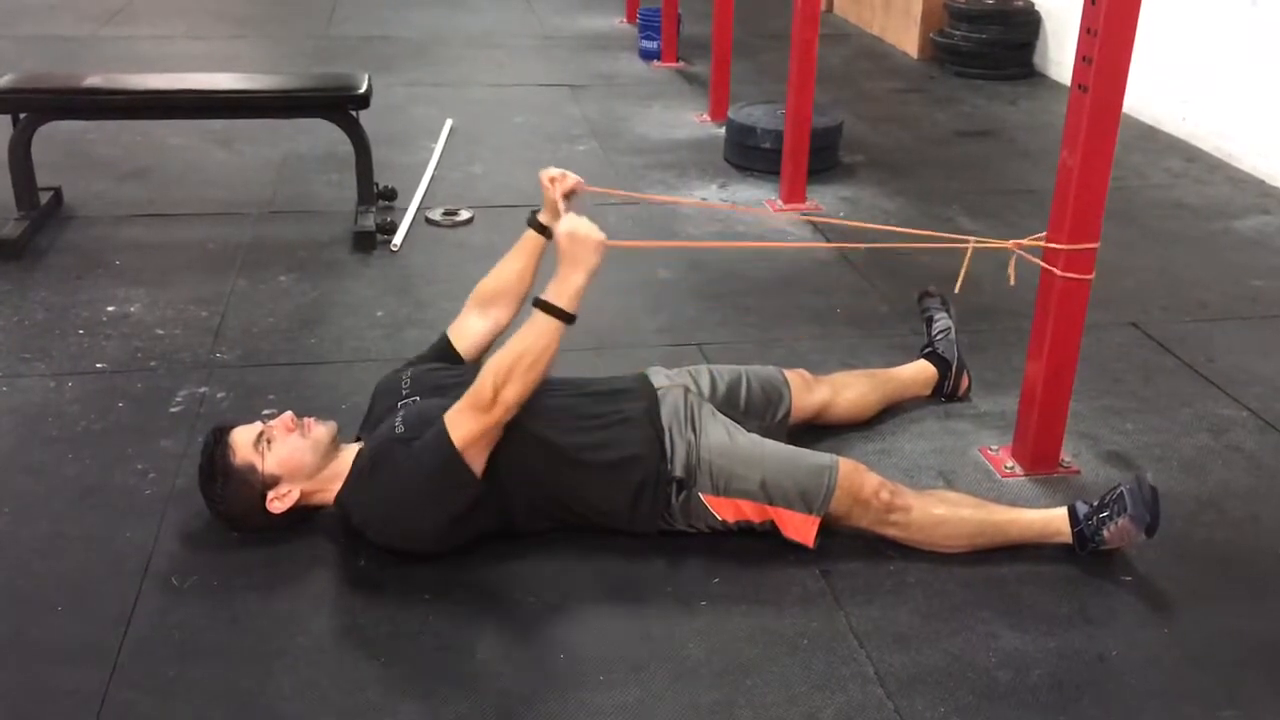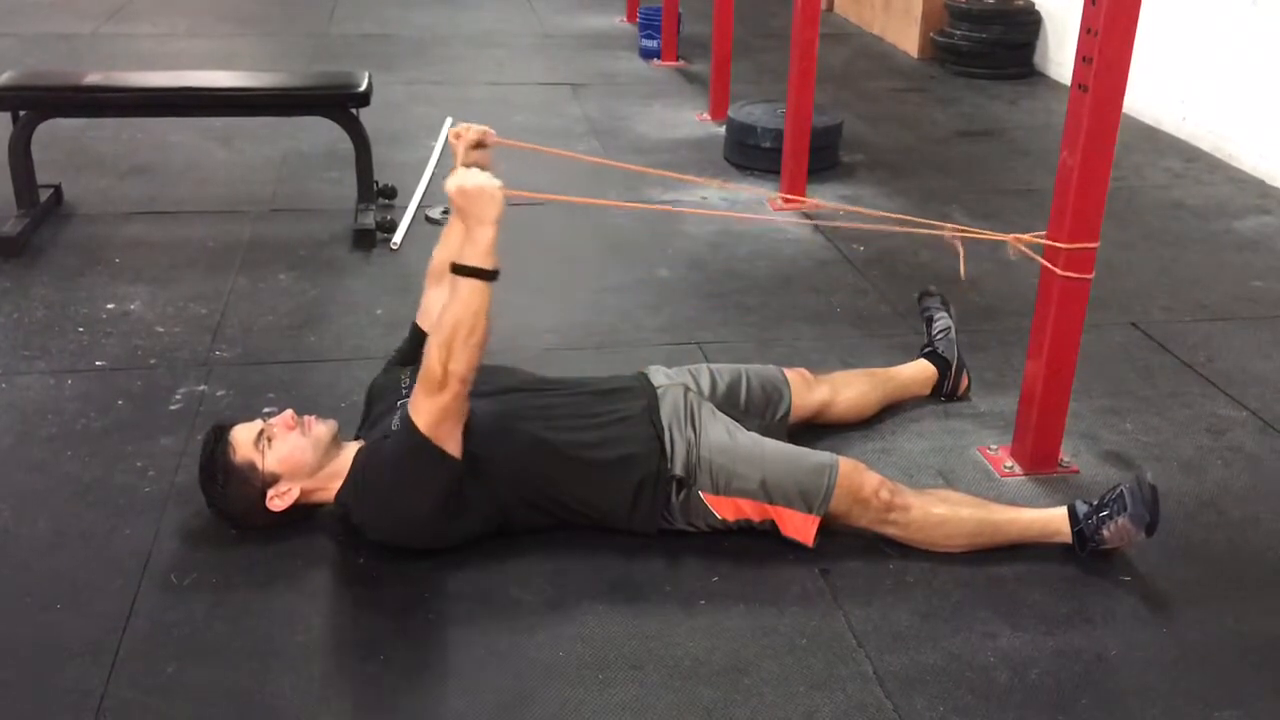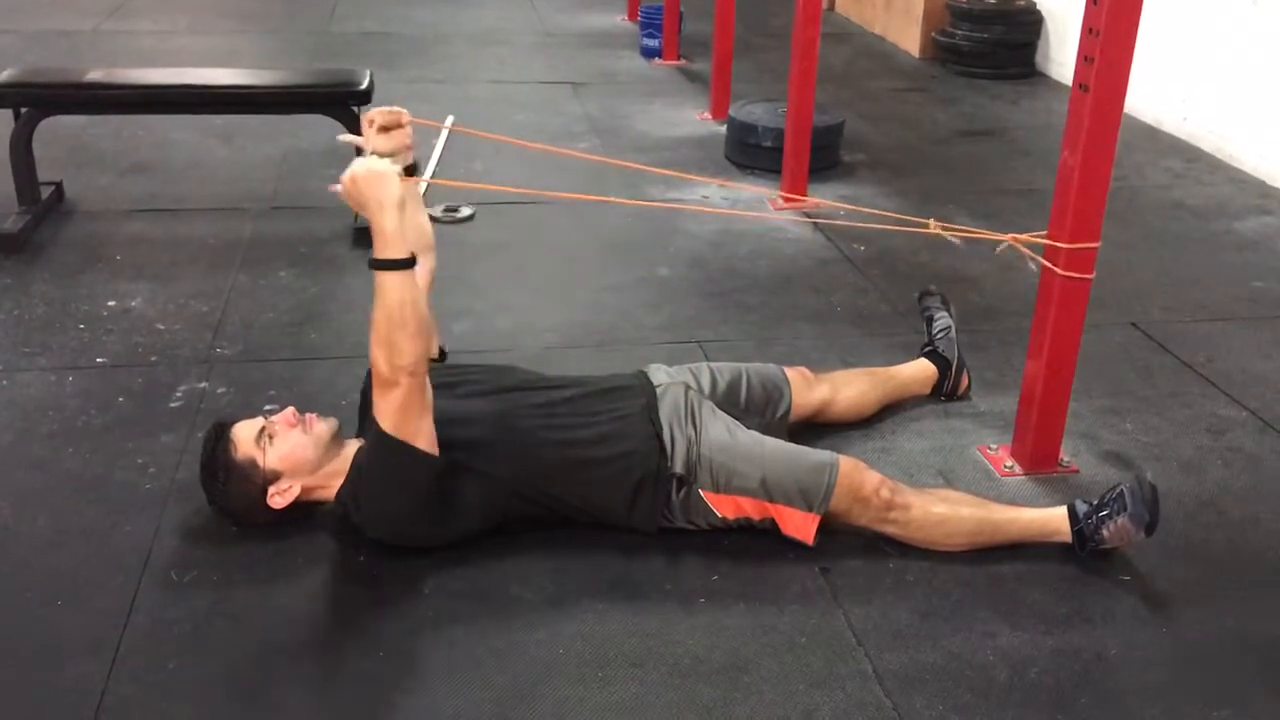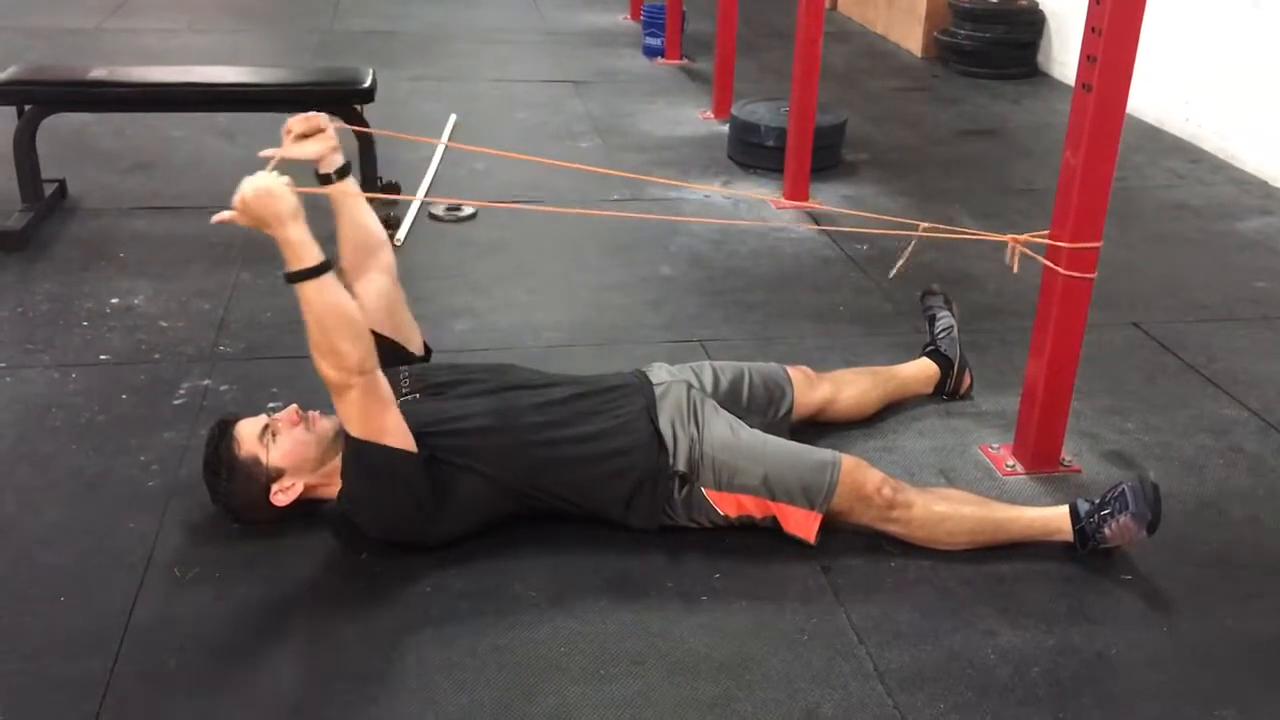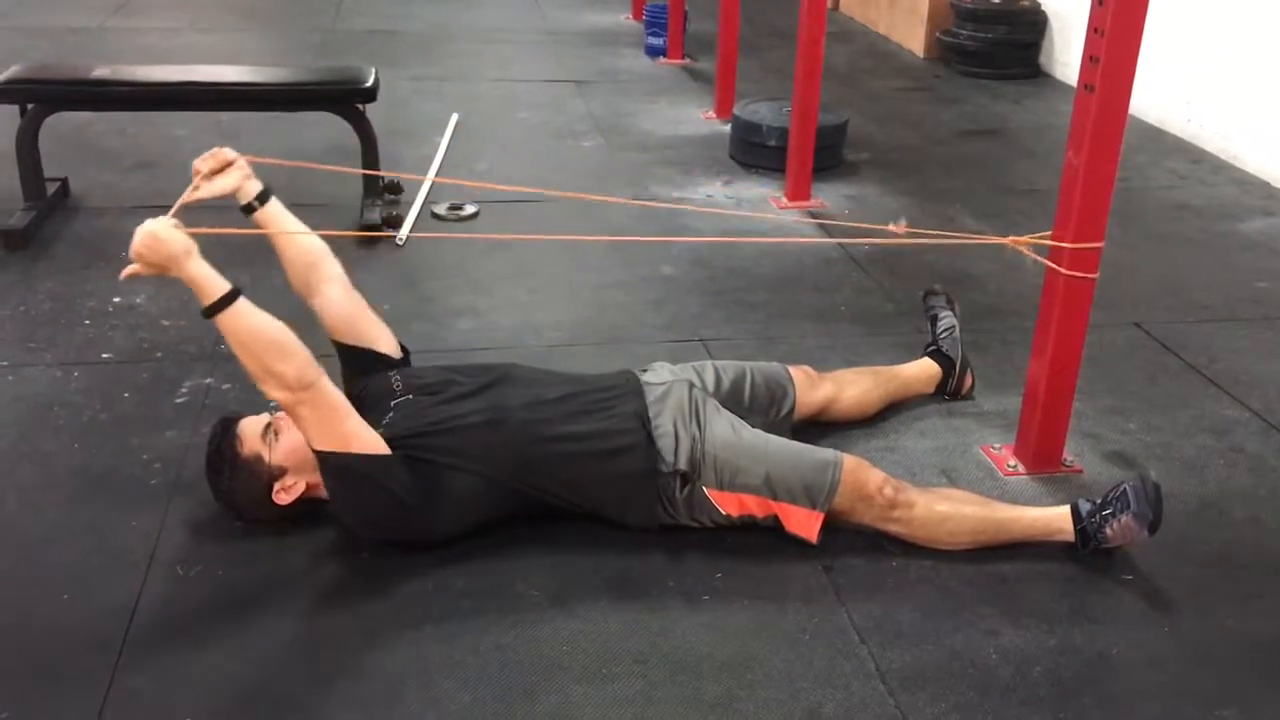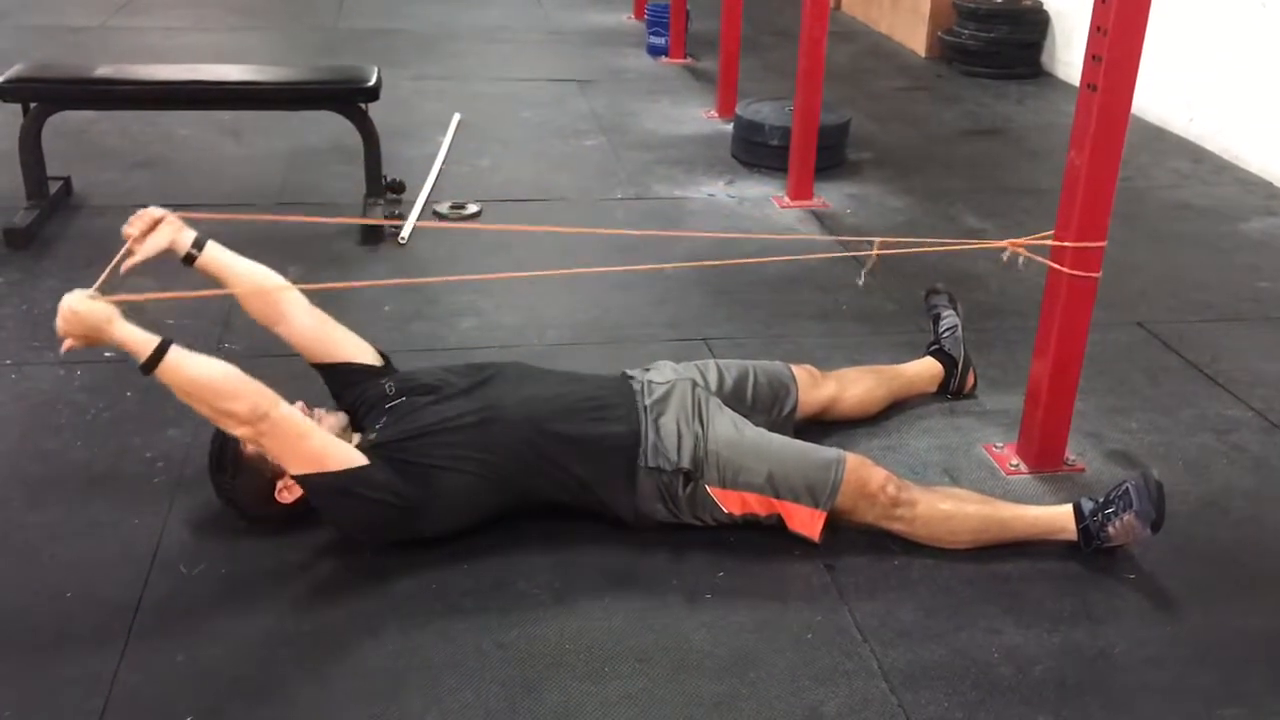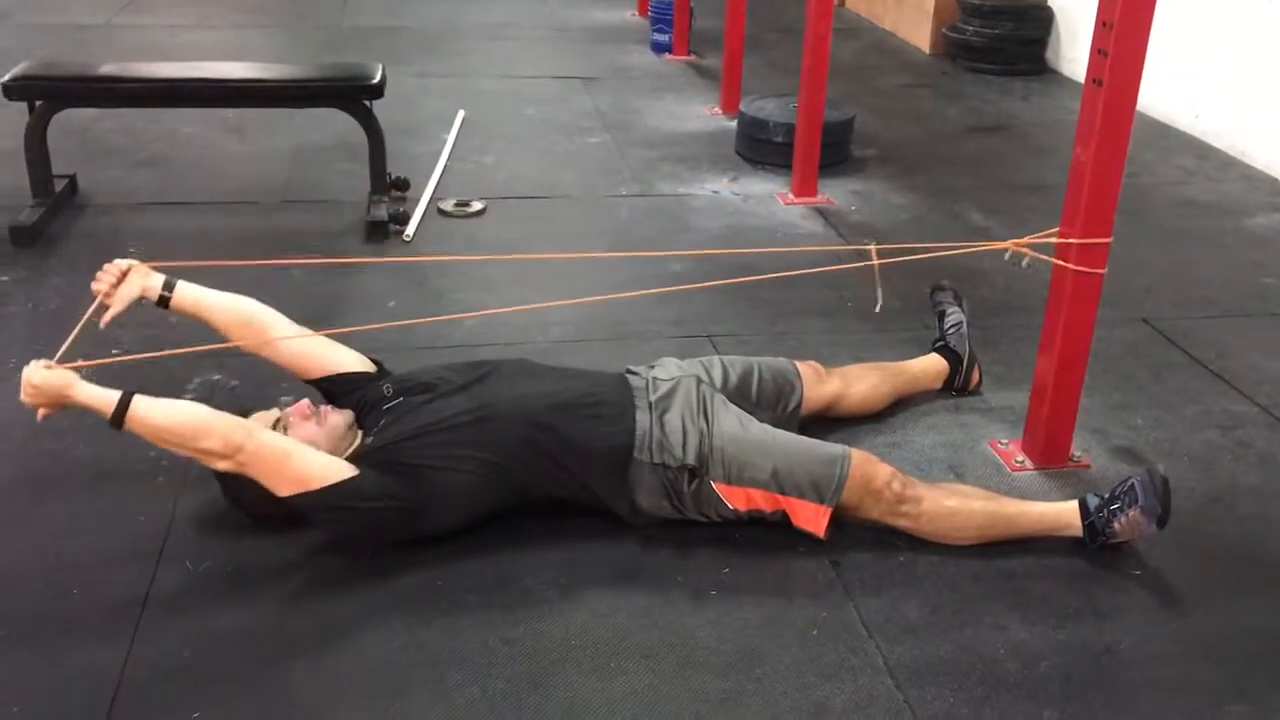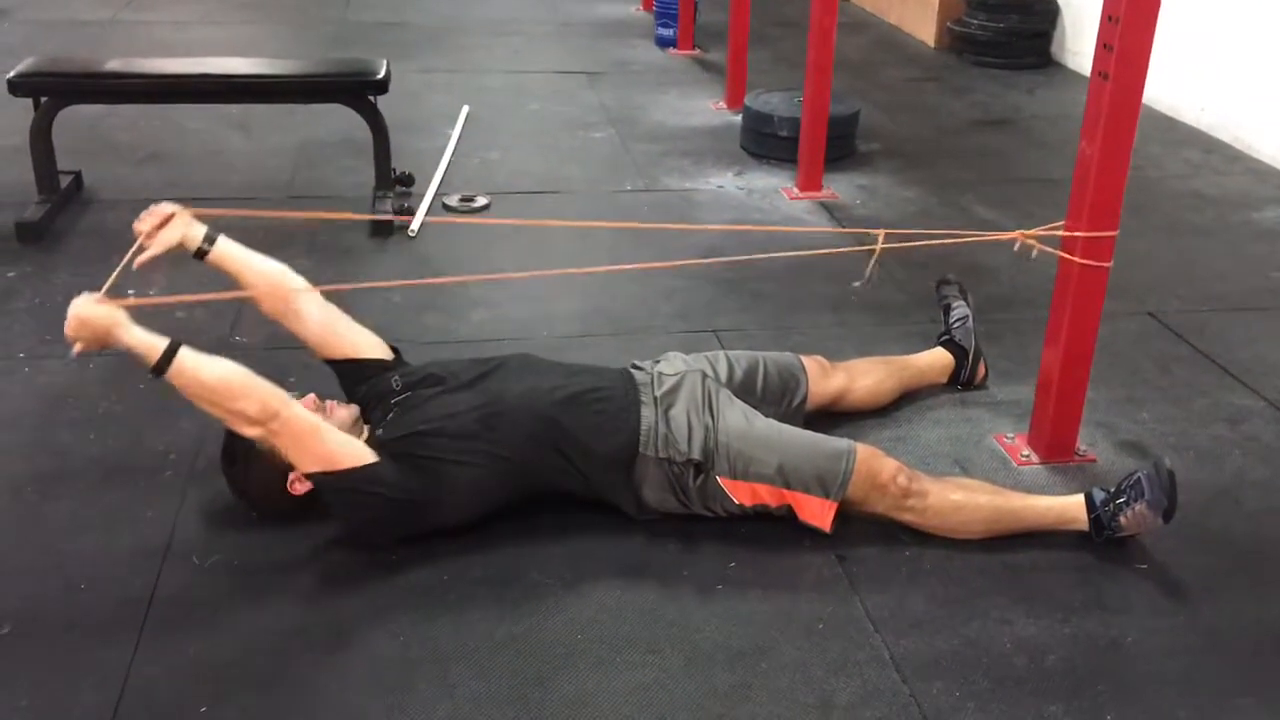
dt=0.3s
person 1, frame 1
left shoulder: (393, 400)
right shoulder: (391, 503)
left elbow: (485, 315)
right elbow: (494, 410)
left wrist: (544, 224)
right wrist: (571, 280)
left hip: (647, 398)
right hip: (667, 472)
left knee: (808, 388)
right knee: (875, 500)
left ankle: (934, 371)
right ankle: (1074, 526)
person 1, frame 2
left shoulder: (383, 402)
right shoulder: (389, 501)
left elbow: (443, 296)
right elbow: (450, 391)
left wrist: (466, 193)
right wrist: (481, 232)
left hip: (646, 396)
right hip: (668, 470)
left knee: (807, 388)
right knee: (875, 499)
left ankle: (934, 370)
right ankle: (1071, 526)
person 1, frame 3
left shoulder: (378, 422)
right shoulder: (388, 505)
left elbow: (415, 276)
right elbow: (399, 370)
left wrist: (395, 169)
right wrist: (384, 216)
left hip: (649, 395)
right hip: (664, 469)
left knee: (809, 386)
right knee: (876, 500)
left ankle: (935, 370)
right ankle: (1074, 524)
person 1, frame 4
left shoulder: (384, 412)
right shoulder: (386, 503)
left elbow: (375, 280)
right elbow: (354, 375)
left wrist: (333, 169)
right wrist: (291, 235)
left hip: (649, 394)
right hip: (665, 468)
left knee: (809, 387)
right knee: (876, 497)
left ankle: (935, 370)
right ankle: (1074, 524)
person 1, frame 5
left shoulder: (385, 400)
right shoulder: (382, 506)
left elbow: (329, 290)
right elbow: (300, 379)
left wrist: (252, 194)
right wrist: (193, 270)
left hip: (648, 393)
right hip: (662, 464)
left knee: (815, 387)
right knee: (878, 496)
left ankle: (938, 369)
right ankle: (1076, 524)
person 1, frame 6
left shoulder: (376, 407)
right shoulder: (375, 500)
left elbow: (292, 312)
right elbow: (259, 405)
left wrist: (189, 242)
right wrist: (123, 332)
left hip: (645, 395)
right hip: (658, 464)
left knee: (815, 387)
right knee: (879, 496)
left ankle: (939, 371)
right ankle: (1077, 525)
person 1, frame 7
left shoulder: (377, 404)
right shoulder: (383, 497)
left elbow: (278, 332)
right elbow: (231, 450)
left wrist: (159, 286)
right wrist: (86, 395)
left hip: (648, 391)
right hip: (661, 459)
left knee: (817, 382)
right knee: (886, 493)
left ankle: (943, 366)
right ankle: (1083, 519)
person 1, frame 8
left shoulder: (393, 399)
right shoulder: (387, 497)
left elbow: (303, 303)
right elbow: (265, 411)
left wrist: (200, 237)
right wrist: (130, 336)
left hip: (653, 385)
right hip: (667, 453)
left knee: (825, 379)
right knee: (889, 485)
left ankle: (949, 360)
right ankle: (1089, 511)
